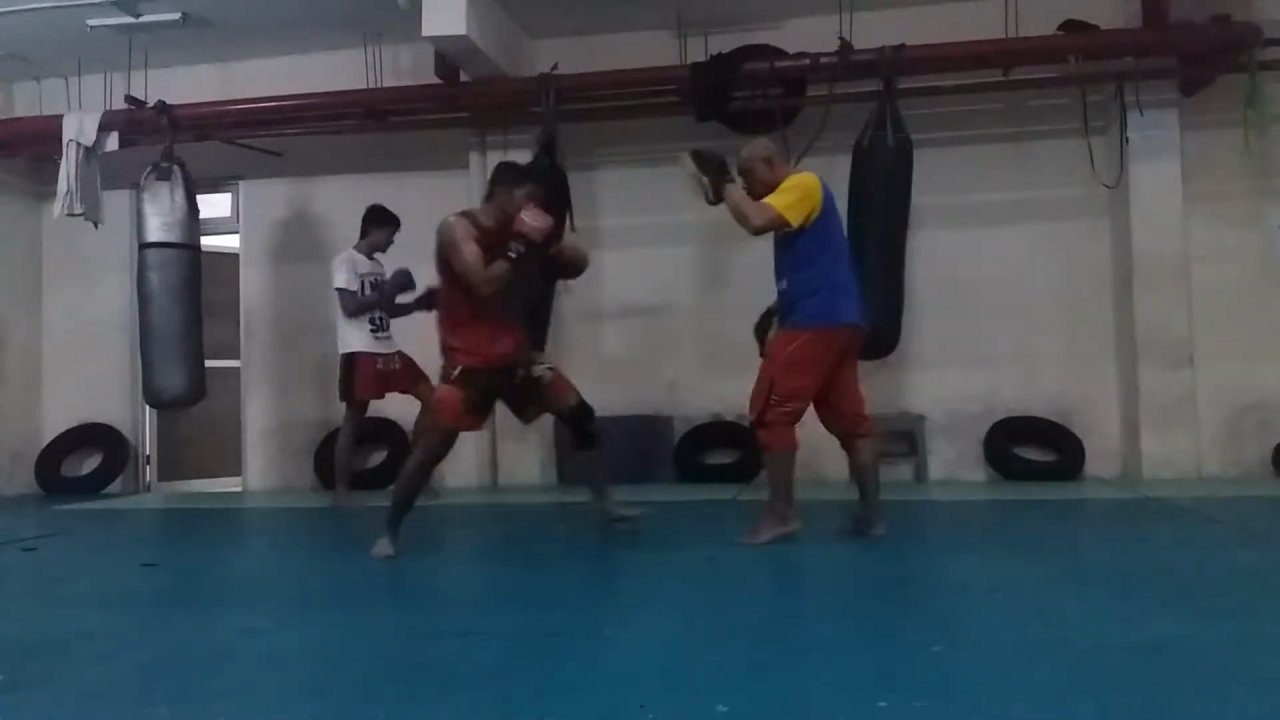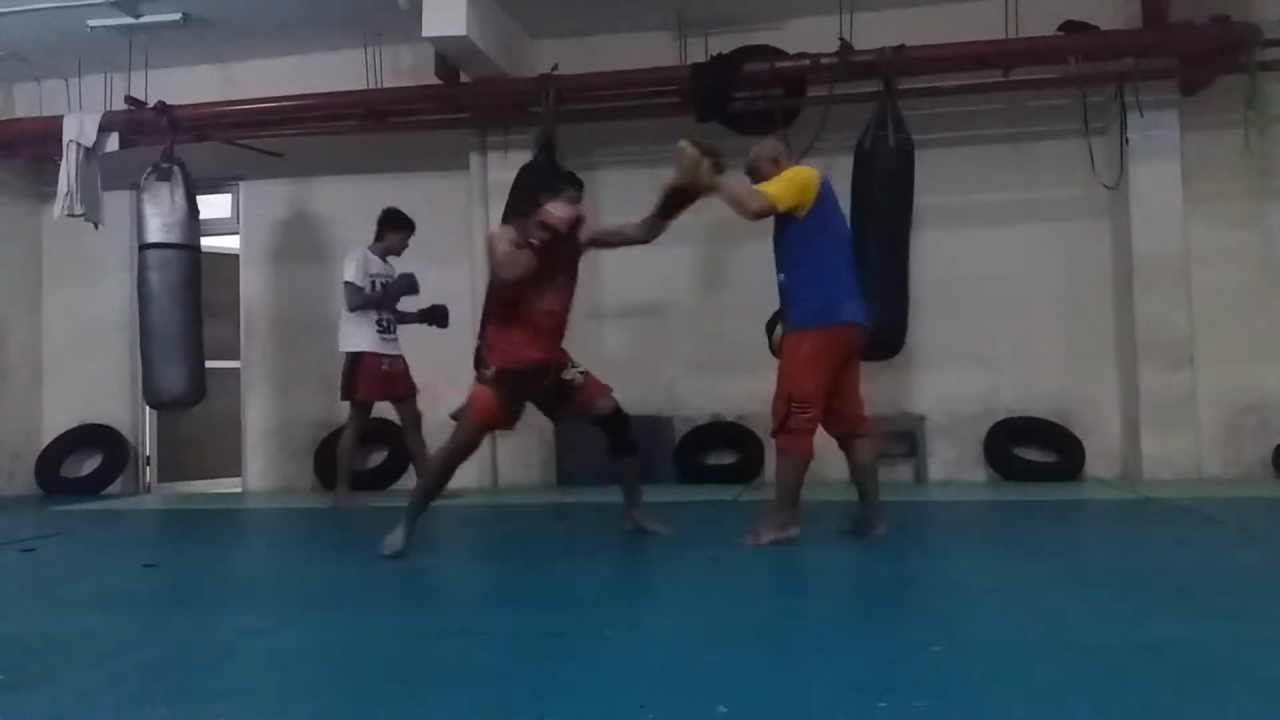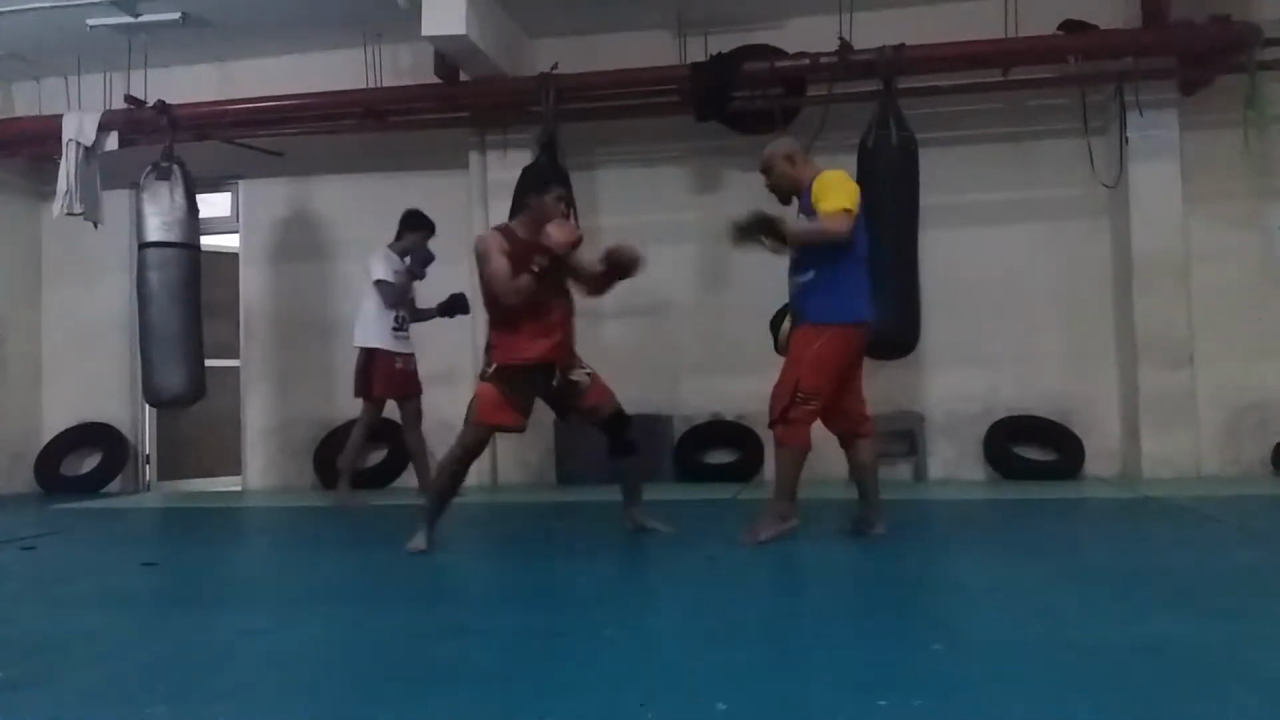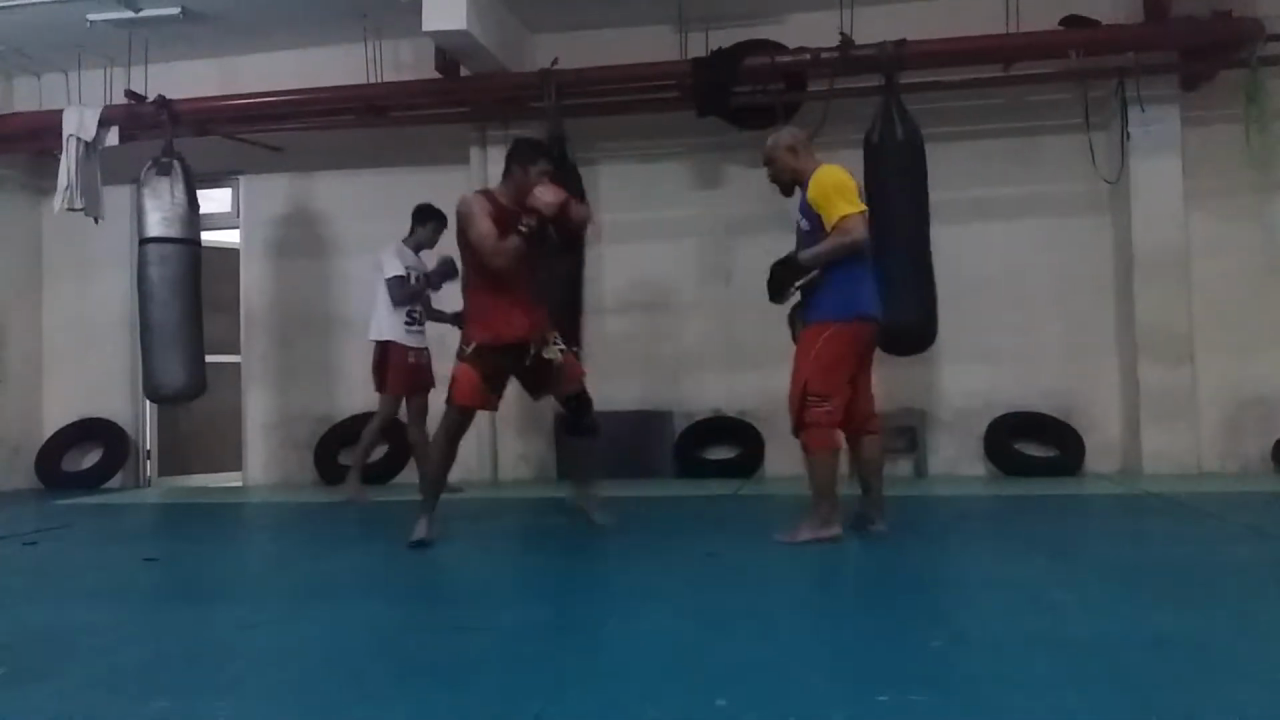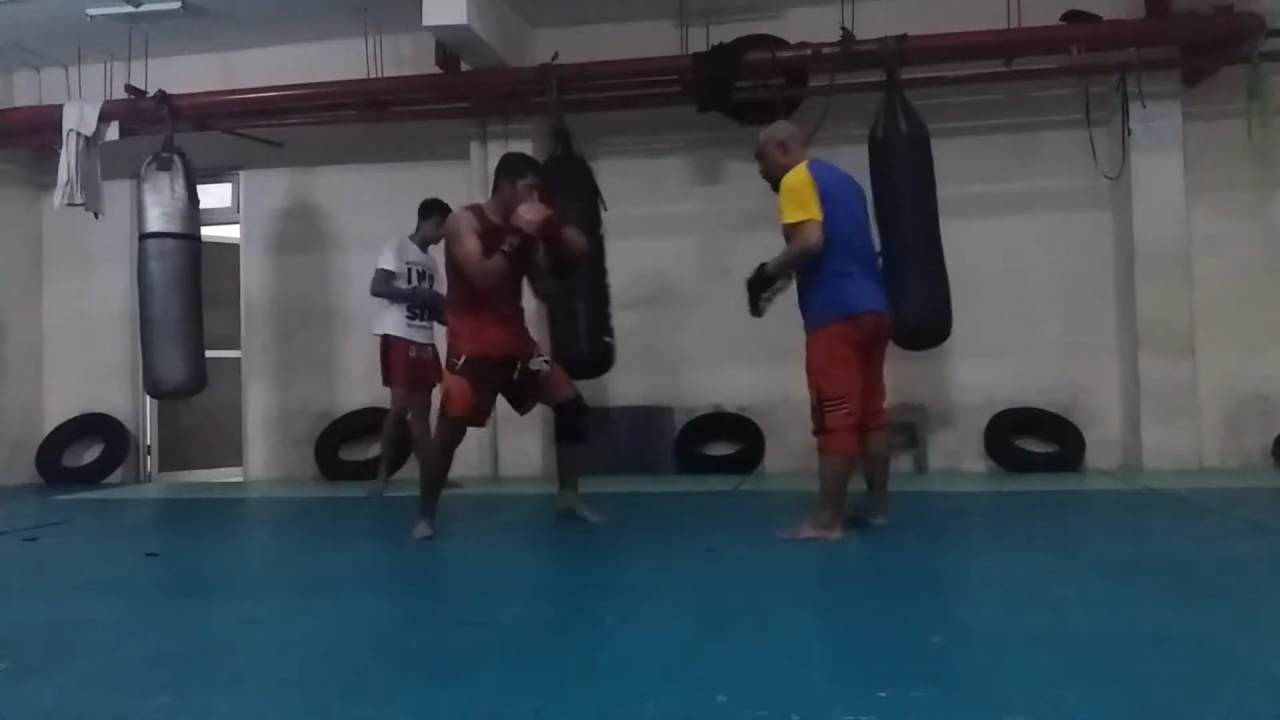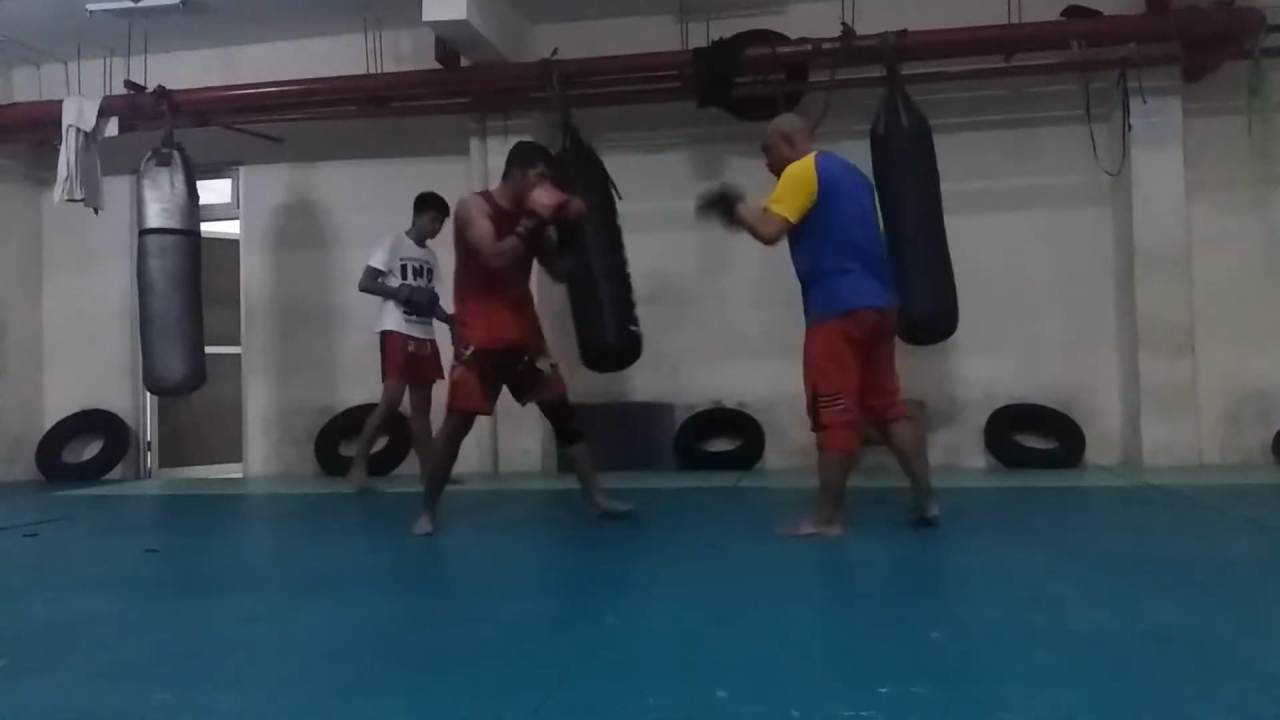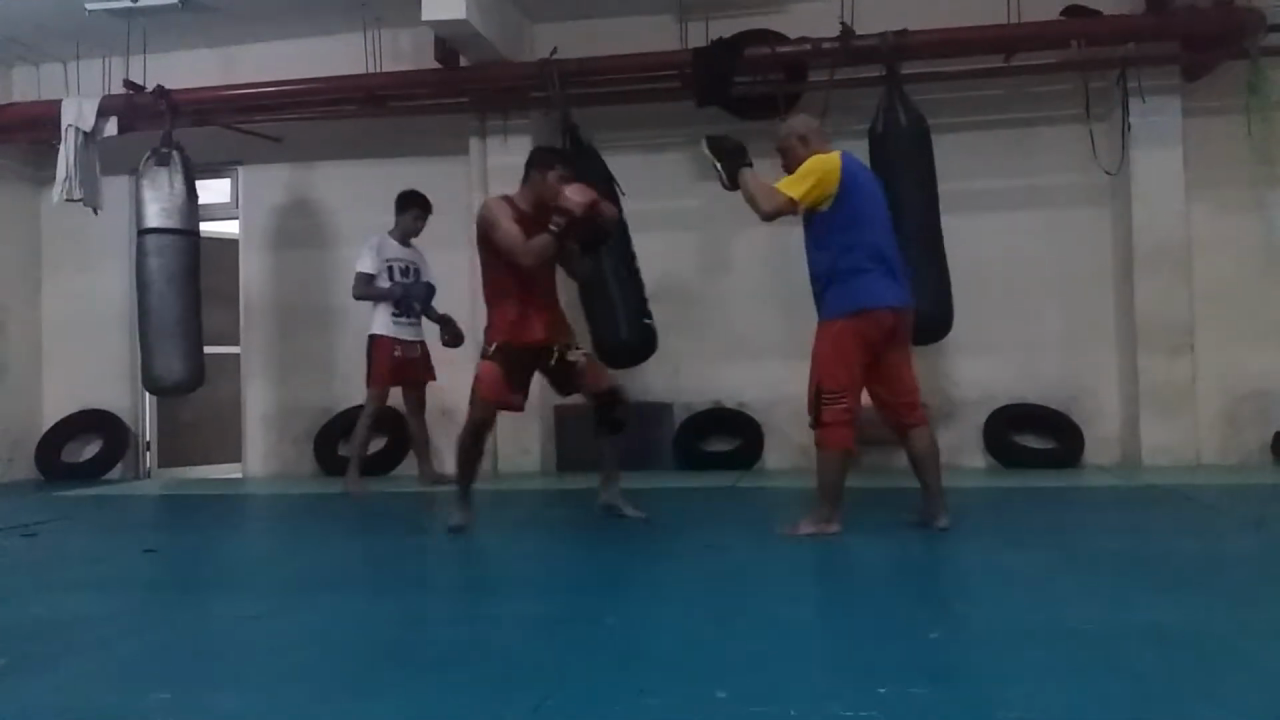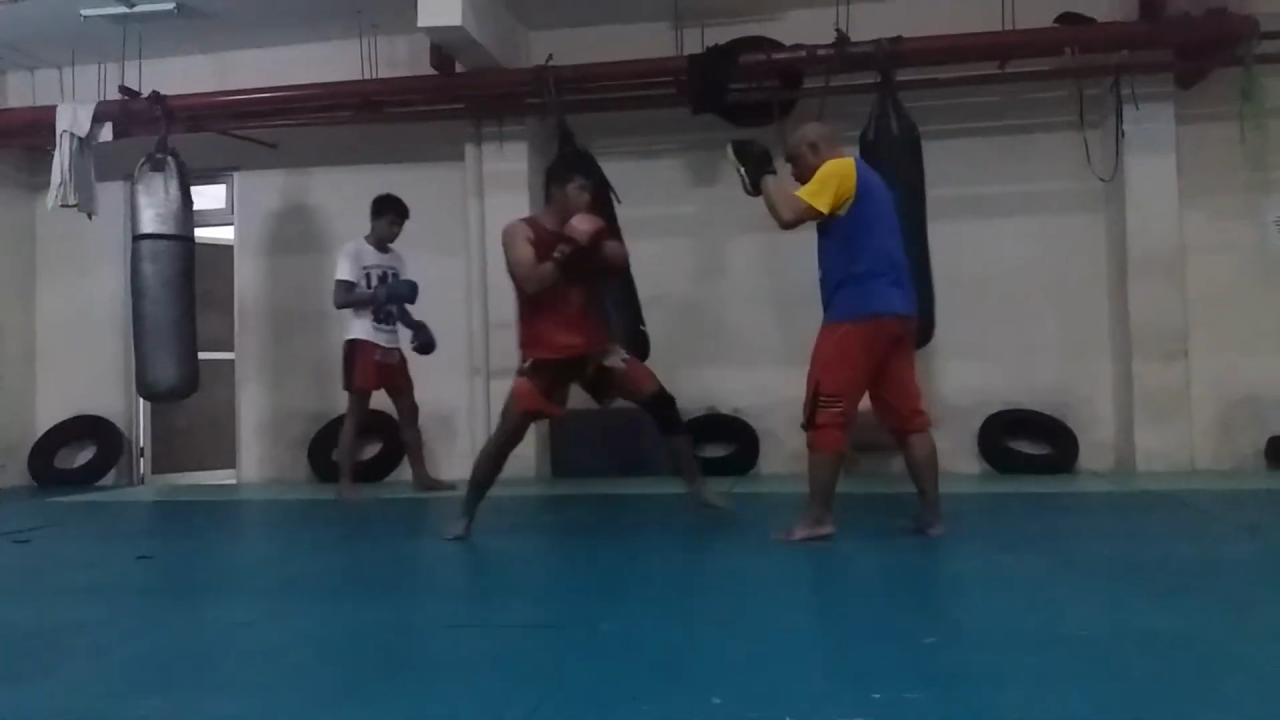
dt=0.2s
person 1, frame 1
left shoulder: (802, 185)
right shoulder: (796, 195)
left elbow: (757, 222)
left wrist: (724, 184)
left hip: (814, 322)
right hip: (839, 321)
left knee: (772, 412)
right knee: (849, 420)
left ankle: (780, 513)
right ankle: (871, 514)
person 1, frame 2
left shoulder: (804, 177)
right shoulder: (805, 192)
left elbow: (753, 205)
left wrist: (717, 176)
left hip: (819, 322)
right hip: (841, 320)
left knee: (792, 419)
right knee: (848, 421)
left ankle: (782, 518)
right ankle: (871, 514)
person 1, frame 3
left shoulder: (831, 182)
right shoulder: (811, 196)
left elbow: (836, 229)
left wrist: (776, 227)
left hip: (830, 319)
right hip: (841, 319)
left knee: (791, 410)
right knee: (851, 419)
left ankle: (781, 511)
right ankle: (871, 513)
person 1, frame 4
left shoulder: (826, 179)
right shoulder: (822, 187)
left elbow: (854, 235)
left wrist: (799, 262)
right wrist: (803, 274)
left hip: (835, 315)
right hip: (858, 313)
left knee: (812, 412)
right knee: (859, 416)
left ankle: (824, 516)
right ankle: (873, 509)
person 1, frame 5
left shoulder: (798, 180)
right shoulder: (841, 179)
left elbow: (808, 242)
left wrist: (767, 274)
right wrist: (784, 275)
left hip: (836, 312)
right hip: (872, 307)
left knee: (836, 417)
right knee: (869, 412)
left ankle: (828, 519)
right ankle: (876, 504)
person 1, frame 6
left shoulder: (802, 171)
right shoulder: (851, 172)
left elbow: (769, 230)
left wrist: (734, 205)
left hip: (837, 307)
right hip: (879, 303)
left knee: (833, 413)
right knee: (886, 405)
left ankle: (828, 515)
right ankle: (925, 498)
person 1, frame 7
left shoulder: (824, 166)
right shoulder: (857, 171)
left elbow: (769, 207)
left wrist: (740, 167)
left hip: (850, 307)
right hip: (891, 304)
left knee: (833, 411)
right knee: (906, 409)
left ankle: (826, 514)
right ankle: (935, 505)
person 1, frame 8
left shoulder: (840, 171)
right shoulder: (867, 180)
left elbow: (789, 216)
left wrist: (762, 173)
left hip: (858, 313)
right hip: (897, 311)
left knee: (826, 414)
right knee: (907, 416)
left ankle: (818, 516)
right ankle: (931, 513)
person 2, frame 1
left shoulder: (521, 232)
right shoulder: (456, 228)
right elbow: (485, 285)
left wrist: (563, 258)
right wrist: (520, 245)
left hip: (515, 353)
right hip: (469, 359)
left knee: (580, 415)
right knee: (432, 447)
left ankle: (604, 501)
right ankle: (388, 532)
person 2, frame 2
left shoulder: (574, 235)
right shoulder: (506, 236)
left elbow: (642, 233)
right elbow: (507, 274)
left wrist: (672, 202)
right wrist: (544, 234)
left hip: (550, 361)
right hip: (504, 364)
left knee: (615, 419)
right knee: (461, 444)
left ankle: (634, 512)
right ankle: (405, 525)
person 2, frame 3
left shoulder: (555, 236)
right shoulder: (492, 242)
left elbow: (594, 285)
right elbow: (510, 297)
left wrist: (615, 266)
right wrist: (546, 257)
left hip: (558, 358)
right hip: (510, 361)
left knee: (617, 421)
right knee: (470, 444)
left ankle: (635, 512)
right ankle: (425, 528)
person 2, frame 4
left shoulder: (534, 207)
right shoulder: (475, 206)
right elbow: (498, 259)
left wrist: (568, 215)
right wrist: (532, 220)
left hip: (533, 328)
right hip: (486, 335)
left knee: (578, 401)
right knee: (455, 422)
left ankle: (583, 493)
right ankle: (426, 515)
person 2, frame 5
left shoulder: (523, 224)
right shoulder: (464, 222)
left elbow: (546, 291)
right elbow: (481, 278)
left wrist: (560, 251)
right wrist: (517, 239)
left hip: (516, 342)
right hip: (471, 347)
left knee: (572, 406)
right knee: (449, 431)
left ankle: (567, 494)
right ankle: (425, 516)
person 2, frame 6
left shoulder: (530, 214)
right shoulder: (473, 207)
left elbow: (559, 270)
right elbow: (496, 258)
right wrist: (532, 223)
left hip: (524, 333)
right hip: (481, 337)
left knee: (562, 412)
right knee: (458, 422)
left ankle: (597, 496)
right ankle: (428, 511)
person 2, frame 7
left shoulder: (551, 215)
right shoulder: (496, 211)
left elbow: (578, 268)
right elbow: (527, 256)
left wrist: (595, 226)
right wrist: (565, 220)
left hip: (553, 332)
right hip: (509, 336)
left knee: (608, 397)
right knee: (479, 418)
left ankle: (610, 492)
right ankle: (463, 503)
person 2, frame 8
left shoulder: (587, 228)
right shoulder: (520, 232)
left elbow: (614, 265)
right elbow: (531, 284)
left wrist: (607, 252)
right wrist: (568, 248)
left hip: (594, 345)
right hip: (546, 352)
left knee: (660, 403)
right knee: (509, 430)
left ankle: (696, 486)
right ankle: (466, 515)
person 3, frame 1
left shoulder: (377, 266)
right shoulder: (346, 261)
right elbow: (349, 308)
left wrist: (418, 302)
right wrist: (387, 292)
left hip: (389, 350)
right hip: (360, 352)
left knee: (429, 397)
right knee: (353, 419)
right ankle: (341, 490)
person 3, frame 2
left shoulder: (387, 267)
right shoulder: (358, 259)
right elbow: (354, 302)
left wrist: (420, 316)
right wrist: (393, 289)
left hip: (392, 353)
right hip: (365, 352)
left knee: (412, 417)
right knee: (357, 420)
right ankle: (342, 489)
person 3, frame 3
left shoulder: (403, 266)
right shoulder: (380, 258)
right elbow: (391, 299)
left wrist: (441, 309)
right wrist: (413, 272)
left hip: (402, 351)
right hip: (378, 349)
left knee: (413, 418)
right knee: (368, 417)
left ankle: (426, 484)
right ankle: (344, 485)
person 3, frame 4
left shoulder: (419, 264)
right shoulder: (394, 253)
right elbow: (399, 296)
left wrist: (452, 317)
right wrist: (432, 279)
left hip: (418, 346)
right hip: (393, 343)
left knee: (419, 414)
right knee: (387, 411)
right ankle: (354, 477)
person 3, frame 5
left shoulder: (431, 261)
right shoulder: (398, 248)
right elbow: (377, 287)
right wrist: (415, 295)
left hip: (425, 341)
right hip: (397, 337)
left knee: (422, 409)
right knee: (401, 405)
right ankle: (383, 470)
person 3, frame 6
left shoulder: (431, 257)
right shoulder: (392, 245)
right elbow: (365, 283)
left wrist: (451, 320)
right wrist: (401, 292)
left hip: (425, 337)
right hip: (396, 333)
left knee: (421, 404)
right knee: (391, 400)
left ankle: (427, 468)
right ankle: (359, 464)
person 3, frame 7
left shoulder: (418, 256)
right shoulder: (376, 246)
right elbow: (358, 290)
left wrist: (441, 320)
right wrist: (396, 291)
left hip: (414, 339)
right hip: (385, 337)
left knee: (417, 405)
right knee: (375, 403)
left ankle: (426, 469)
right ankle: (353, 473)
person 3, frame 8
left shoulder: (396, 259)
right shoulder: (353, 252)
right elbow: (340, 299)
left wrist: (415, 325)
right wrist: (380, 294)
left hip: (391, 345)
right hip: (363, 343)
left knee: (409, 410)
right knee: (356, 411)
left ankle: (420, 474)
right ankle: (345, 482)
